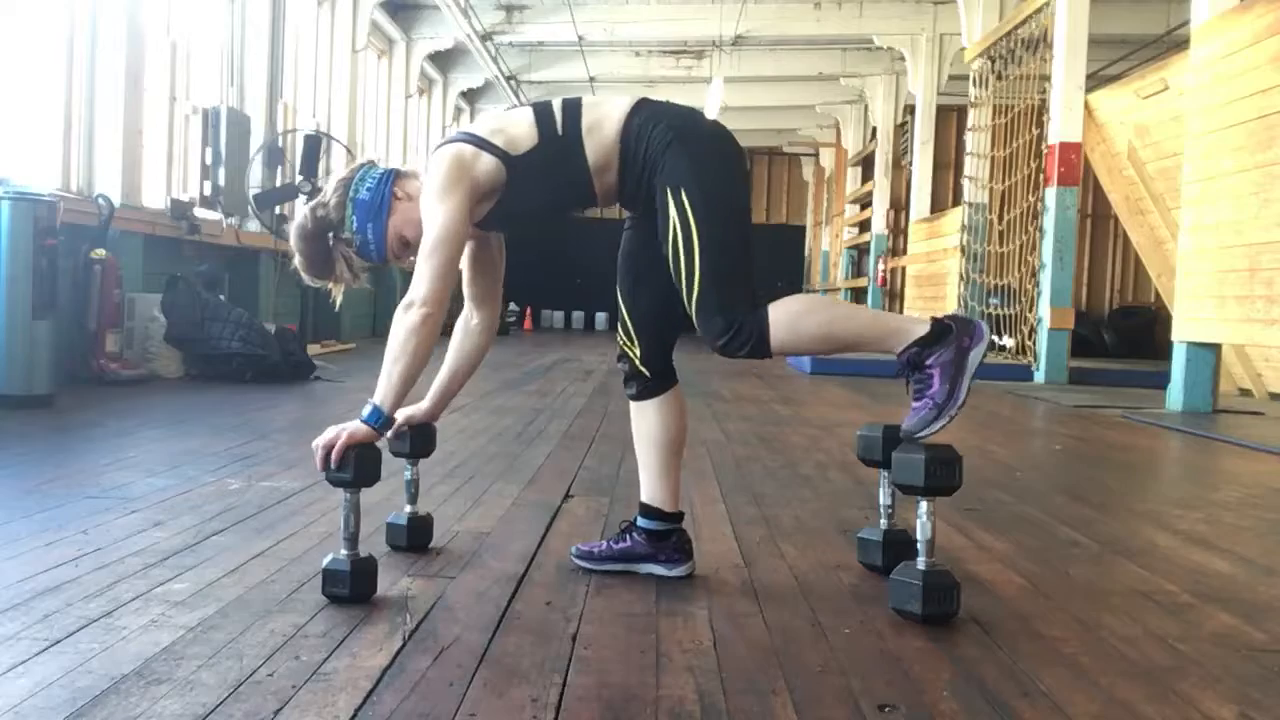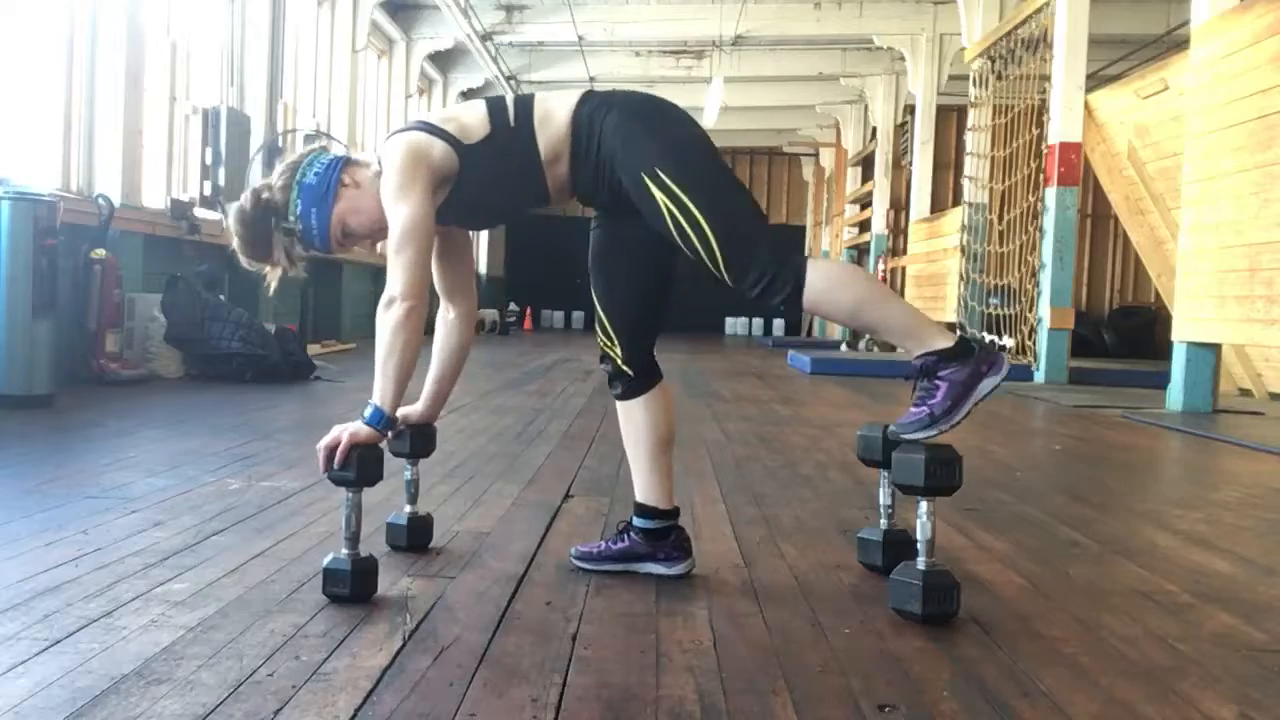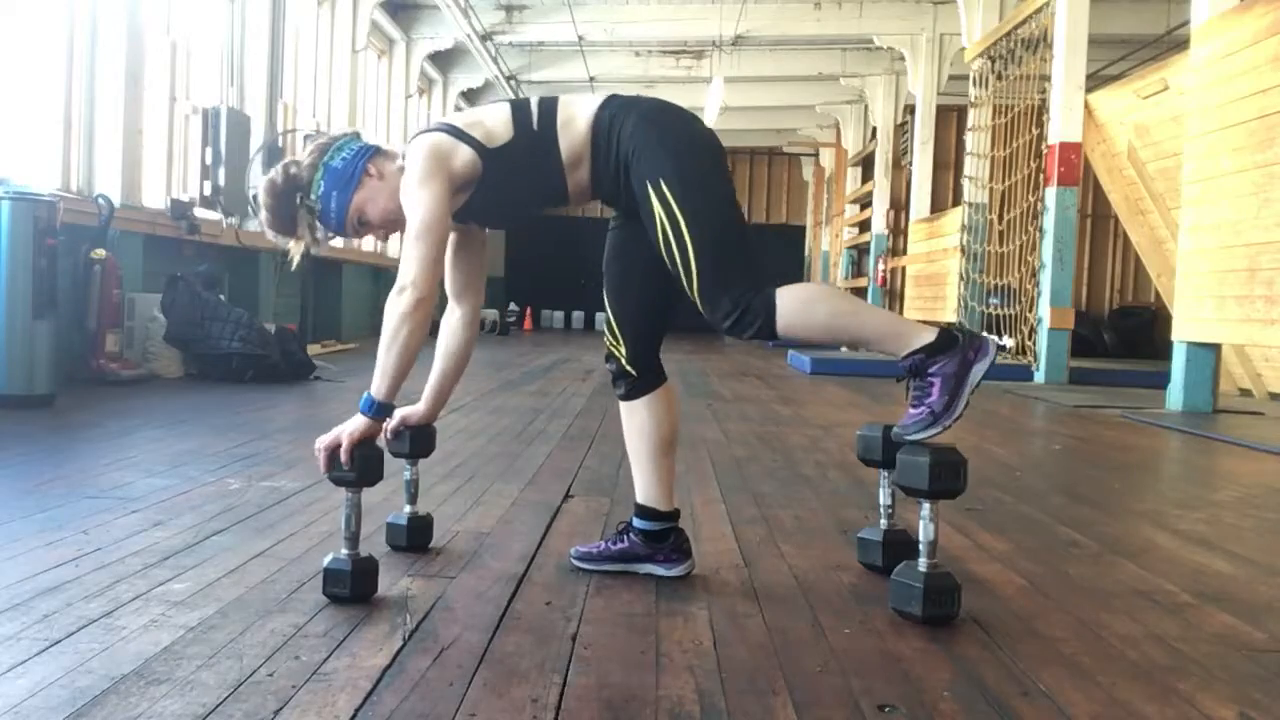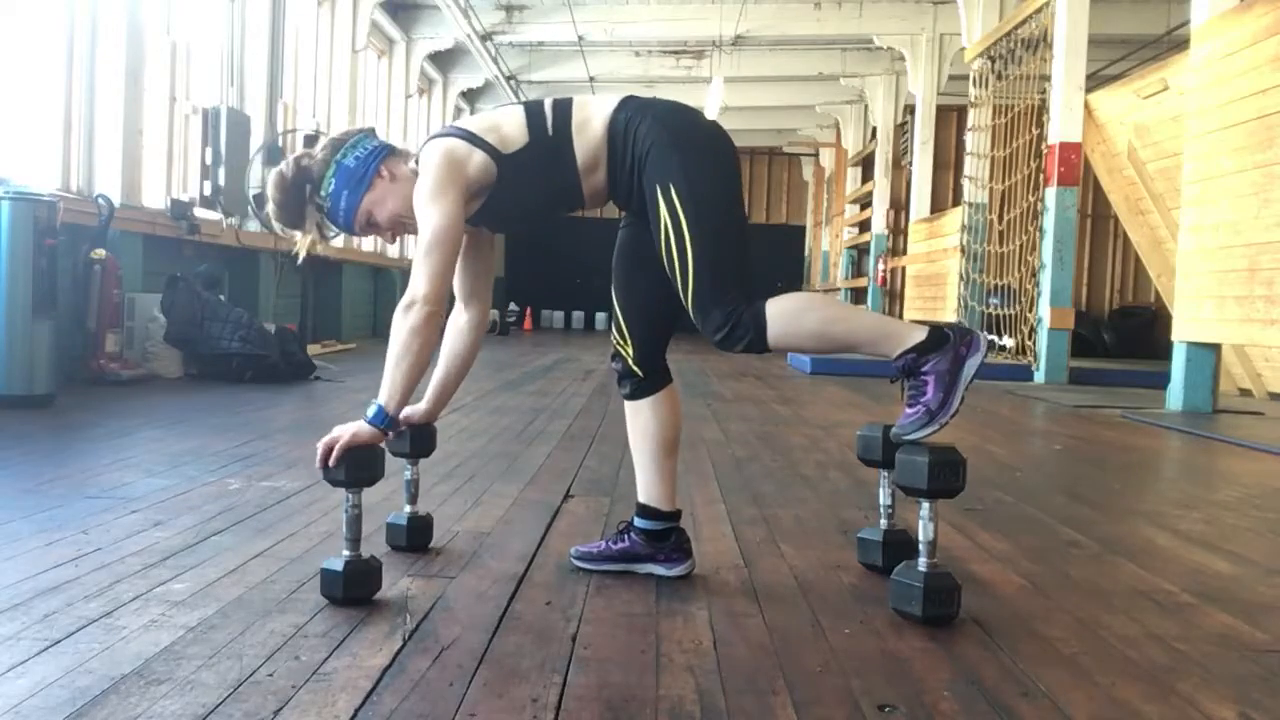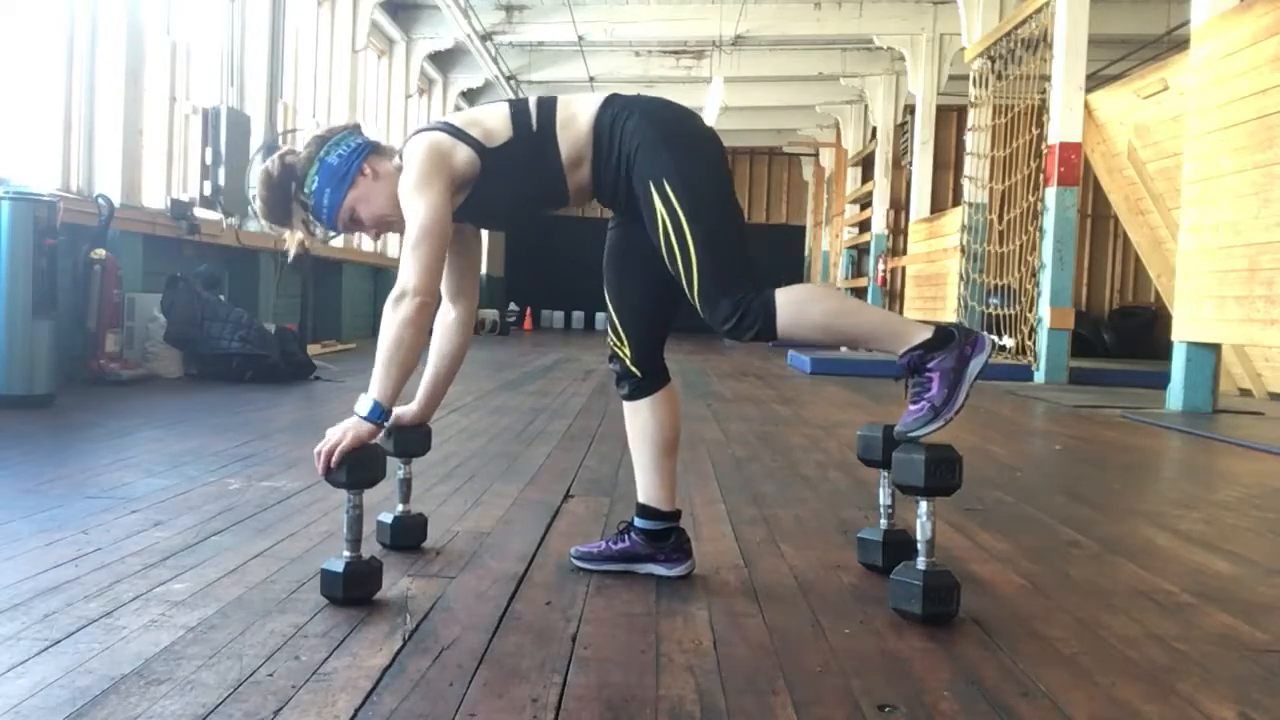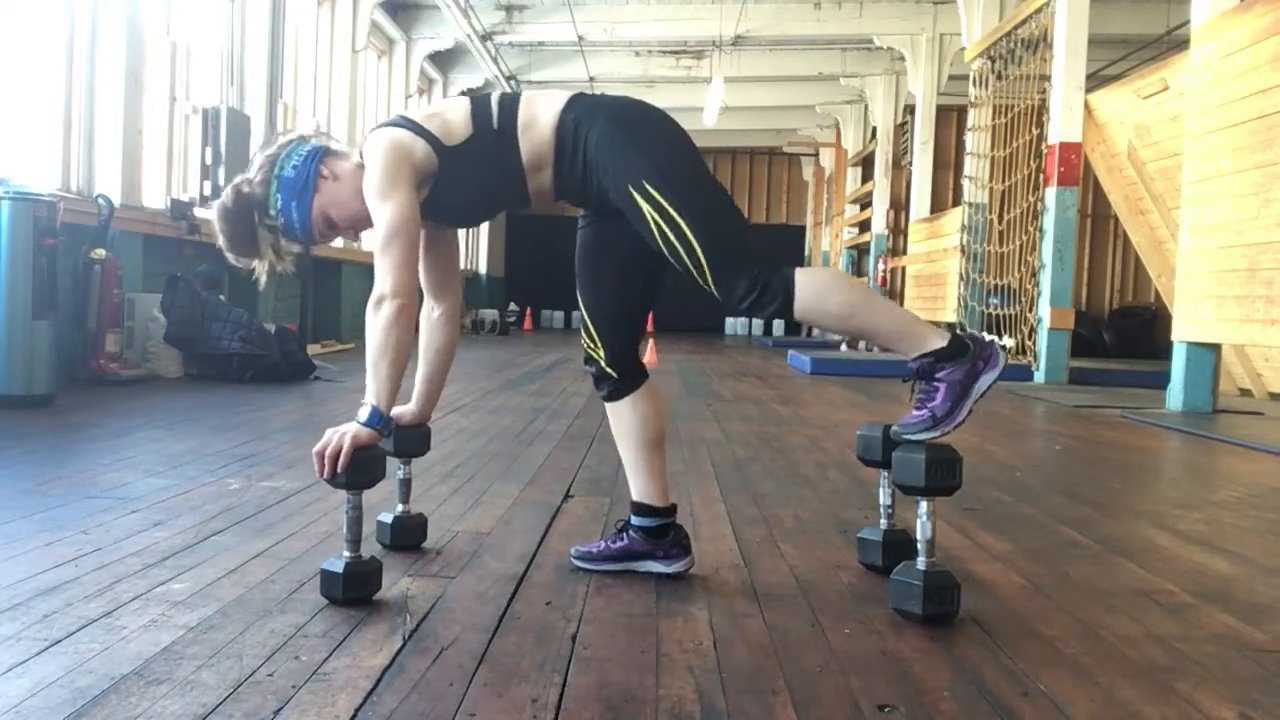
dt=0.3s
person 1, frame 1
left shoulder: (449, 174)
right shoulder: (468, 208)
left elbow: (422, 307)
right elbow: (479, 316)
left wrist: (375, 417)
right wrist: (431, 408)
left hip: (678, 153)
right hip: (659, 185)
left knee: (733, 329)
right knee: (642, 362)
left ankle: (936, 343)
right ankle: (661, 533)
person 1, frame 2
left shoulder: (405, 160)
right shoulder: (432, 200)
left elbow: (401, 304)
right elbow: (456, 309)
left wrist: (377, 418)
right wrist: (427, 408)
left hip: (636, 140)
right hip: (618, 184)
left knee: (764, 275)
right knee: (625, 359)
left ankle: (953, 358)
right ankle: (657, 530)
person 1, frame 3
left shoulder: (428, 160)
right shoulder: (451, 197)
left elbow: (411, 295)
right elbow: (462, 307)
left wrist: (370, 409)
right wrist: (425, 410)
left hip: (657, 148)
right hip: (639, 182)
left knee: (737, 306)
right knee: (629, 360)
left ankle: (939, 351)
right ankle: (657, 533)
person 1, frame 4
left shoulder: (442, 168)
right shoulder: (463, 196)
left elbow: (421, 303)
right elbow: (470, 308)
left wrist: (379, 418)
right wrist: (428, 407)
left hip: (669, 151)
right hip: (650, 179)
left knee: (728, 321)
right knee: (636, 359)
left ankle: (929, 348)
right ankle: (658, 531)
person 1, frame 5
left shoulder: (426, 162)
right shoulder: (447, 190)
left elbow: (411, 299)
right elbow: (456, 306)
left wrist: (370, 415)
right wrist: (419, 409)
left hip: (656, 148)
right hip: (637, 184)
left knee: (736, 309)
right knee: (635, 360)
left ankle: (936, 346)
right ankle: (657, 533)
person 1, frame 6
left shoulder: (387, 157)
right shoulder: (420, 188)
left elbow: (392, 300)
right elbow: (441, 304)
left wrist: (373, 418)
right wrist: (417, 409)
left hip: (621, 146)
right hip: (605, 184)
left knee: (748, 286)
right knee: (610, 360)
left ankle: (948, 355)
right ankle: (654, 530)
